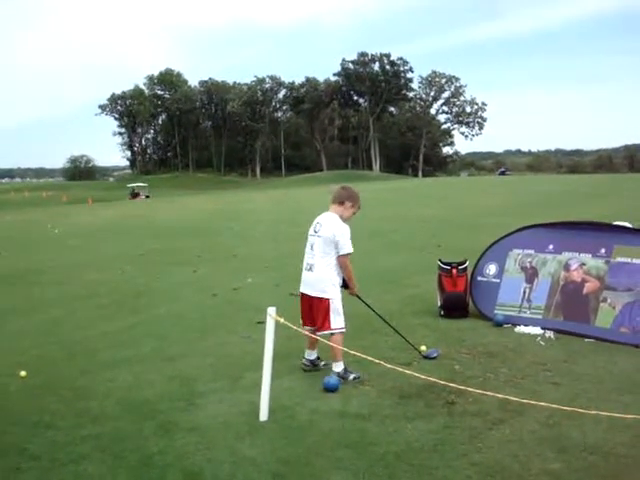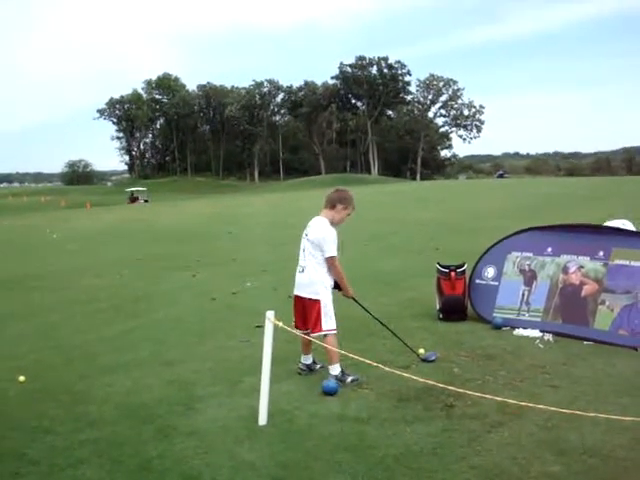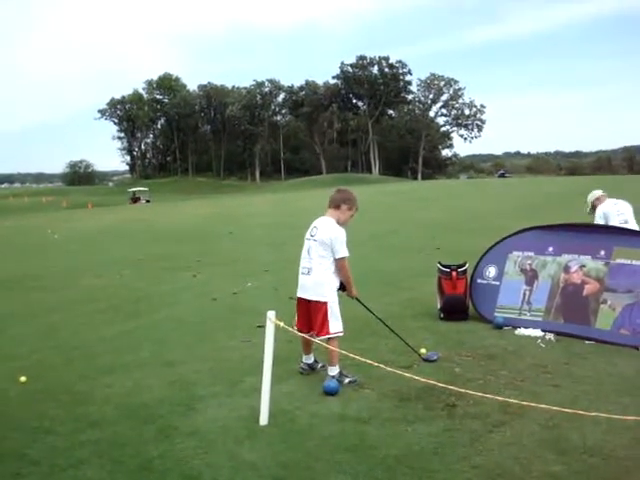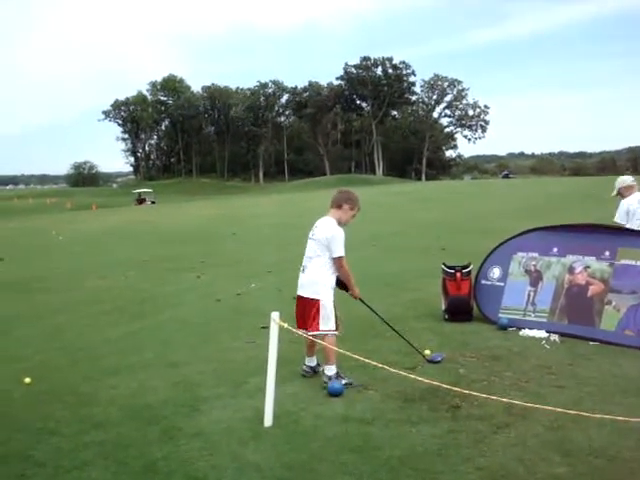
dt=0.4s
person 1, frame 1
left shoulder: (318, 221)
right shoulder: (340, 228)
right elbow: (344, 262)
left wrist: (346, 283)
right wrist: (352, 286)
left hip: (308, 282)
right hip: (325, 286)
left knee: (312, 325)
right knee: (335, 328)
left ankle: (310, 358)
right ankle: (338, 369)
person 1, frame 2
left shoulder: (313, 224)
right shoulder: (327, 231)
right elbow: (333, 265)
left wrist: (338, 283)
right wrist: (346, 288)
left hip: (303, 285)
right hip: (317, 288)
left knee: (307, 328)
right knee: (328, 330)
left ankle: (306, 362)
right ankle: (336, 372)
person 1, frame 3
left shoulder: (315, 225)
right shoulder: (336, 231)
right elbow: (341, 266)
left wrist: (343, 285)
right wrist: (351, 288)
left hip: (305, 287)
right hip: (323, 290)
left knee: (307, 330)
right knee: (332, 333)
left ankle: (307, 362)
right ankle: (334, 373)
person 1, frame 4
left shoulder: (319, 224)
right shoulder: (335, 230)
right elbow: (340, 265)
left wrist: (344, 282)
right wrist: (352, 288)
left hip: (305, 285)
right hip: (319, 288)
left knee: (310, 329)
right knee: (328, 330)
left ankle: (310, 364)
right ankle: (330, 373)
